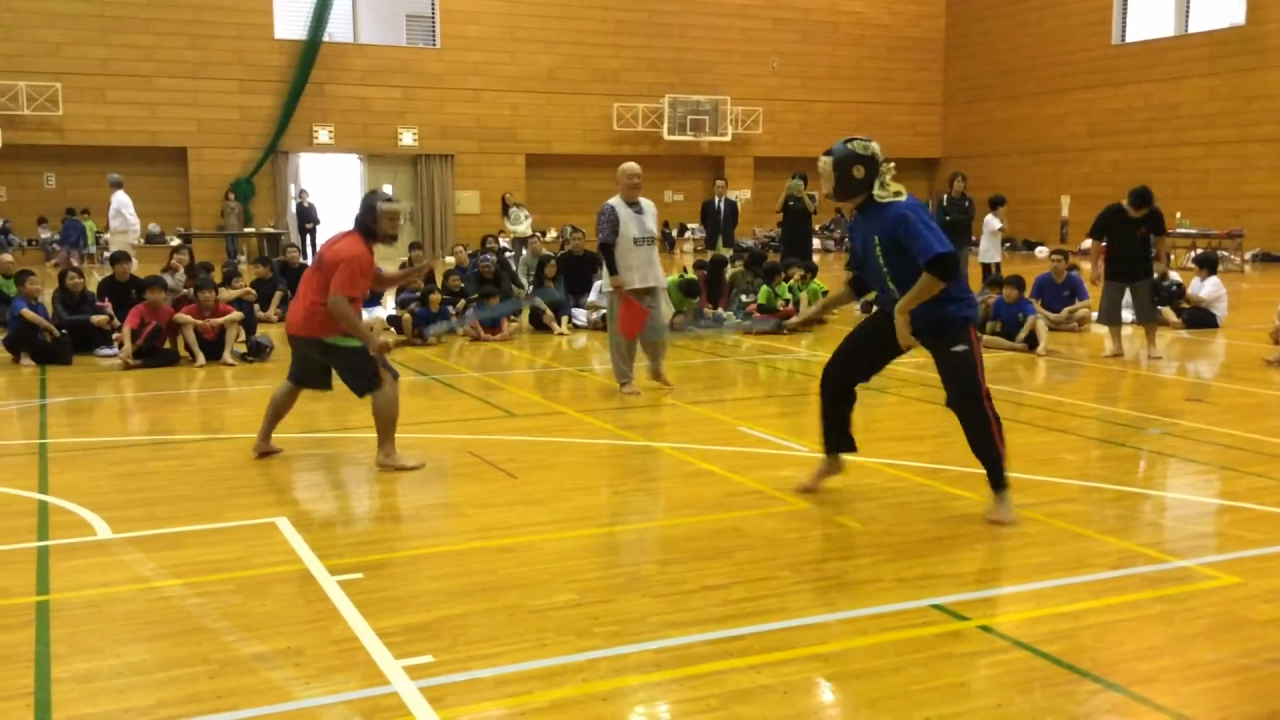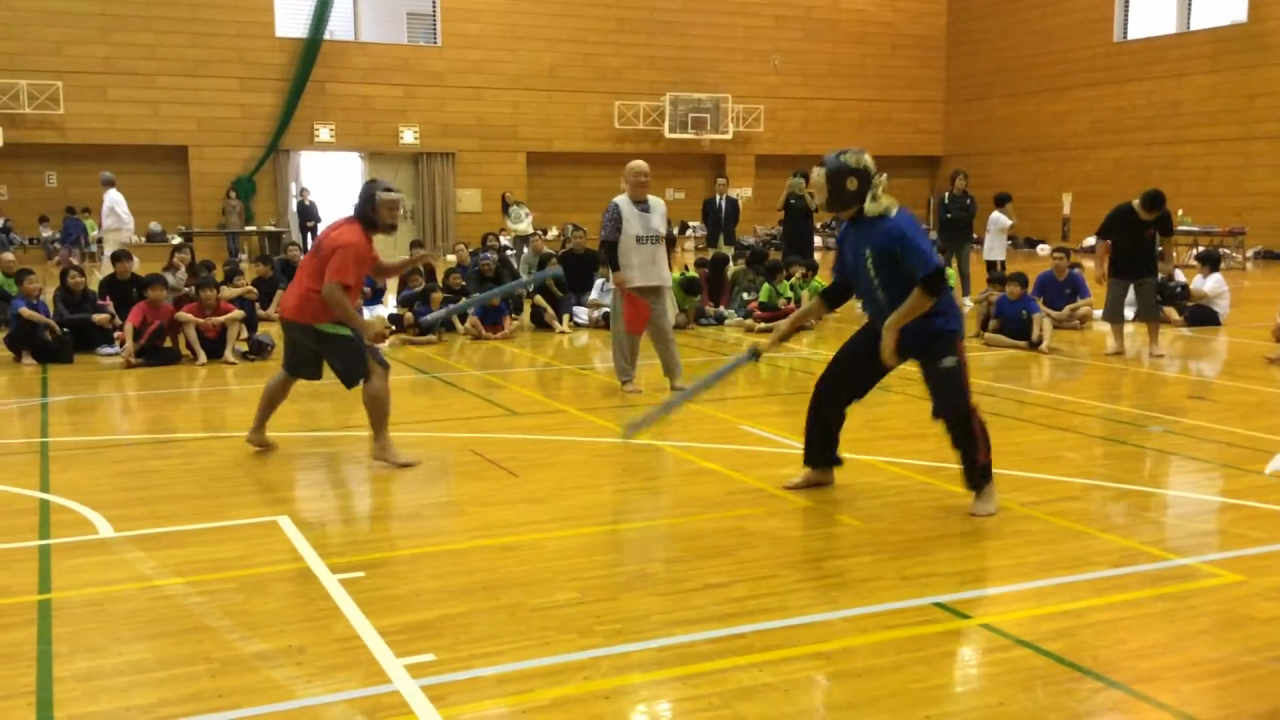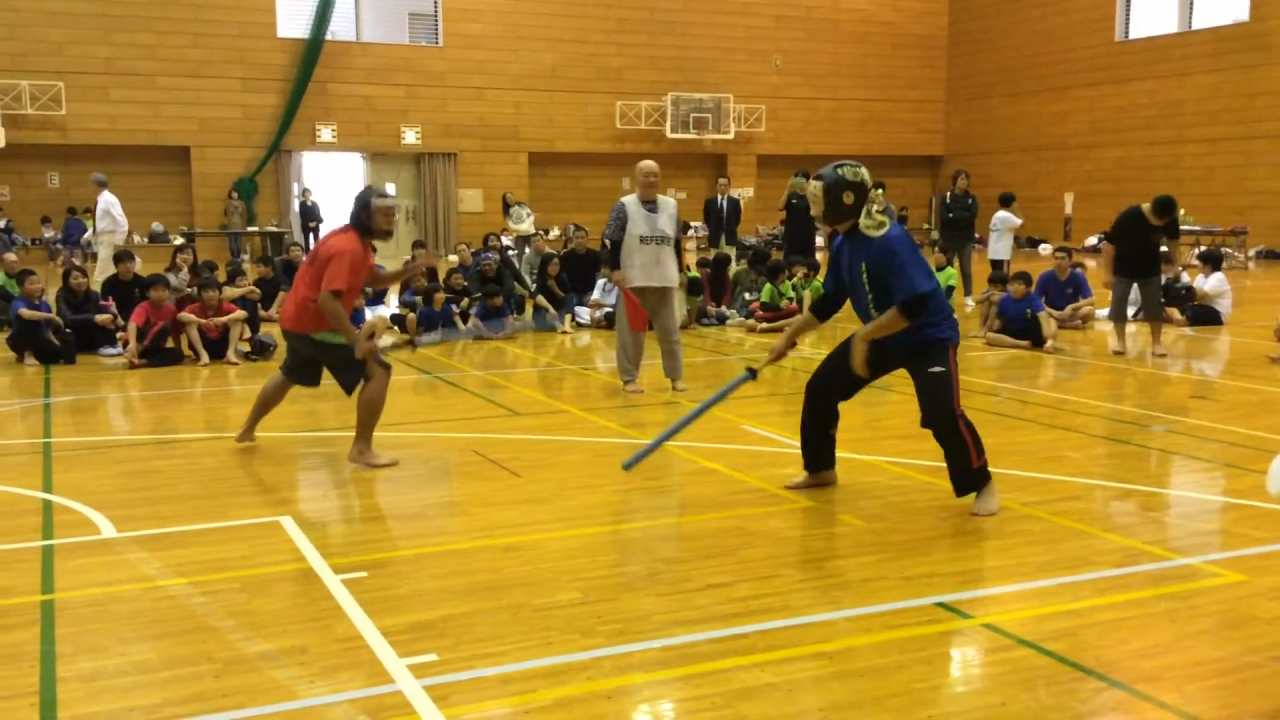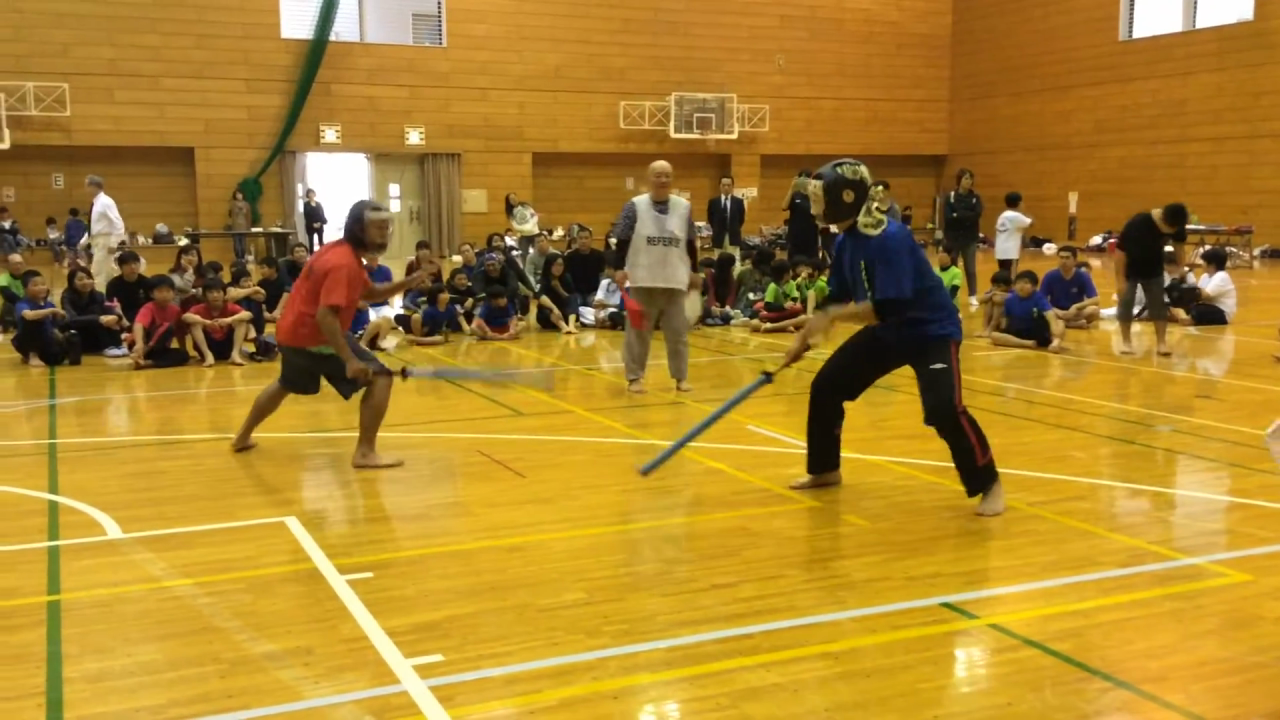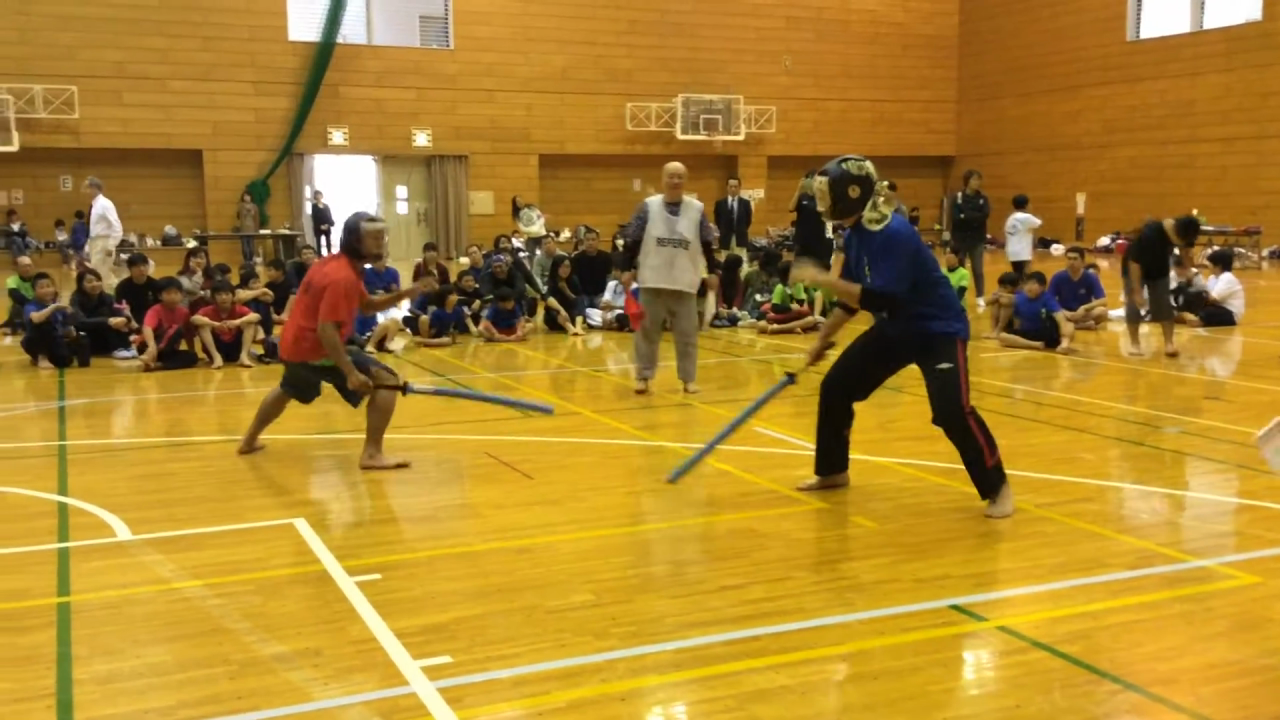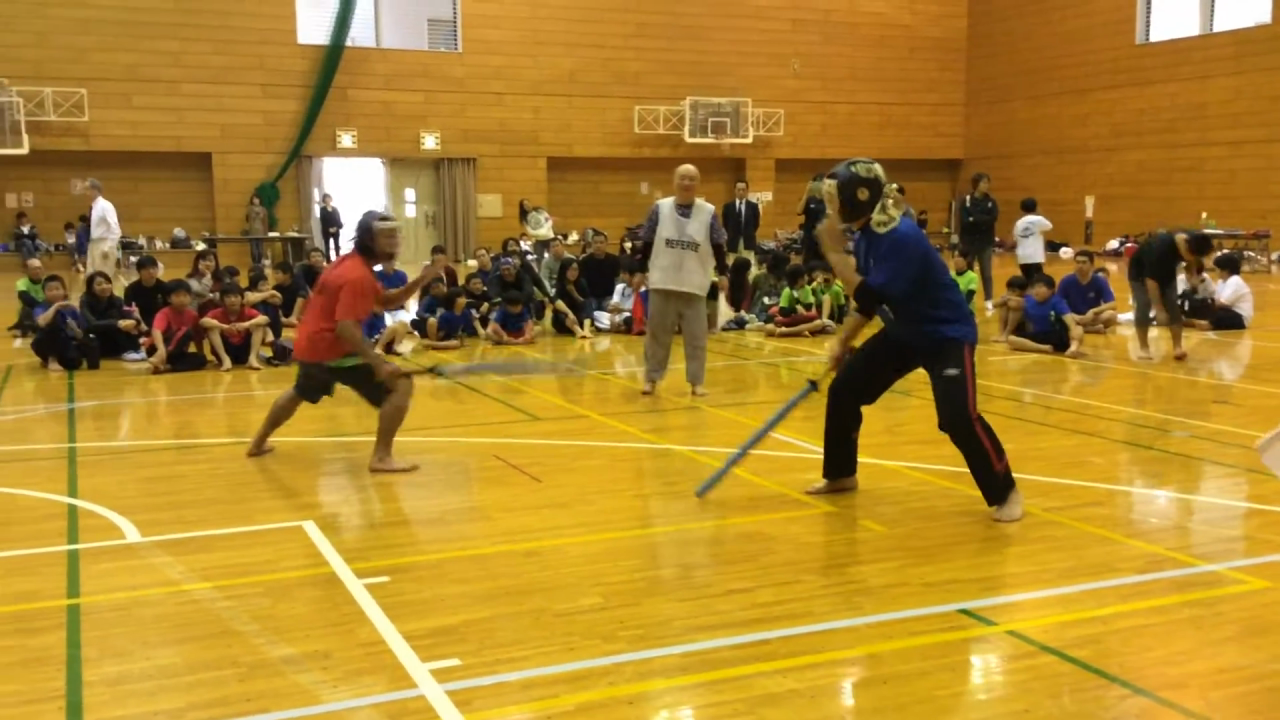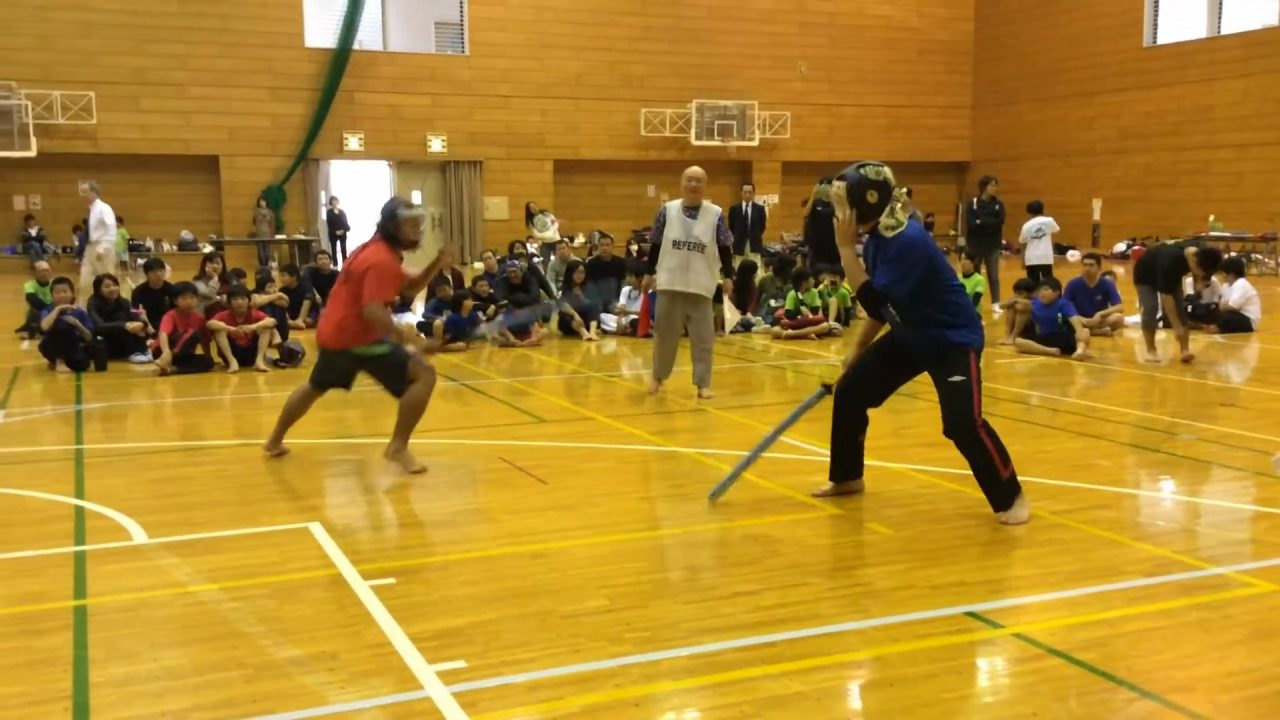
dt=0.1s
person 1, frame 1
left shoulder: (903, 212)
right shoulder: (860, 219)
left elbow: (943, 264)
right elbow: (862, 280)
left wrist: (906, 307)
right wrist: (819, 310)
left hip: (947, 314)
right hip: (898, 313)
left knee: (969, 397)
right knee: (836, 374)
left ankle: (1000, 489)
right ankle: (833, 456)
person 1, frame 2
left shoulder: (895, 227)
right shoulder: (849, 233)
left elbow: (933, 282)
right elbow: (838, 292)
left wrist: (894, 326)
right wrist: (793, 322)
left hip: (934, 329)
right hip: (886, 324)
left knee: (955, 408)
right knee: (828, 391)
left ankle: (982, 484)
right ankle: (820, 468)
person 1, frame 3
left shoulder: (890, 242)
right shoulder: (843, 244)
left elbow: (915, 304)
right elbow: (830, 300)
left wrist: (865, 336)
right wrist: (790, 335)
left hip: (929, 336)
right hip: (879, 336)
left knee: (941, 412)
right knee: (820, 389)
left ankle: (981, 485)
right ankle: (820, 469)
person 1, frame 4
left shoulder: (889, 240)
right shoulder: (845, 243)
left elbow: (891, 307)
right elbow: (840, 299)
left wrist: (830, 316)
right wrist: (804, 337)
left hip: (932, 332)
right hip: (885, 332)
left knee: (944, 409)
right knee: (825, 387)
left ankle: (989, 485)
right ankle: (824, 470)
person 1, frame 5
left shoulder: (893, 236)
right shoulder: (856, 235)
left elbow: (877, 300)
right elbow: (852, 296)
left wrist: (822, 279)
right wrist: (823, 337)
left hip: (938, 329)
right hip: (895, 330)
left knee: (952, 409)
right knee: (836, 387)
left ankle: (997, 488)
right ankle: (832, 471)
person 1, frame 6
left shoulder: (901, 239)
right shoulder: (866, 238)
left elbow: (869, 297)
right elbow: (866, 300)
left wrist: (833, 252)
right wrist: (843, 342)
left hip: (947, 334)
right hip: (903, 332)
left knee: (958, 415)
right knee: (844, 389)
left ankle: (1005, 493)
right ankle: (841, 475)
person 1, frame 7
left shoulder: (908, 242)
right shoulder: (875, 239)
left elbow: (872, 298)
right elbow: (881, 303)
left wrist: (845, 248)
right wrist: (858, 349)
left hip: (953, 338)
right hip: (909, 336)
left knee: (963, 422)
right knee: (850, 392)
left ankle: (1012, 497)
right ankle: (847, 478)
person 2, frame 1
left shoulder: (350, 241)
right shoulder: (355, 252)
left elbow: (379, 281)
right elbow: (336, 303)
left wrist: (414, 271)
right wrist: (369, 340)
left hip: (300, 325)
right hip: (324, 328)
left knee: (297, 382)
right knee: (385, 379)
left ankle: (264, 440)
right ankle: (387, 453)
person 2, frame 2
left shoulder: (350, 230)
right shoulder: (353, 241)
left elbow: (380, 270)
right elbow: (331, 291)
left wrist: (415, 261)
right wrist: (364, 327)
left hip: (295, 313)
right hip: (318, 316)
left knee: (290, 372)
right knee: (376, 370)
left ankle: (258, 430)
right ankle: (382, 445)
person 2, frame 3
left shoulder: (347, 239)
right shoulder: (349, 250)
left elbow: (377, 279)
right elbow: (328, 300)
left wrist: (411, 269)
right wrist: (357, 341)
left hip: (296, 320)
right hip: (316, 324)
left knee: (290, 377)
right knee: (378, 372)
left ankle: (248, 430)
right ankle: (361, 449)
person 2, frame 4
left shoulder: (342, 252)
right shoulder: (343, 264)
left elbow: (371, 294)
right elbow: (325, 315)
left wrist: (408, 283)
right wrist: (349, 359)
left hip: (292, 334)
right hip: (313, 337)
left knee: (285, 385)
right knee: (380, 378)
left ankle: (243, 437)
right ankle: (365, 452)
person 2, frame 5
left shoulder: (338, 264)
right shoulder: (341, 277)
left elbow: (367, 306)
right elbow: (326, 330)
left wrist: (404, 295)
right wrist: (350, 373)
left hip: (294, 346)
right hip: (314, 349)
left knee: (287, 391)
right knee: (386, 383)
left ankle: (250, 440)
right ankle: (372, 453)
person 2, frame 6
left shoulder: (353, 264)
right shoulder: (357, 275)
left elbow: (386, 300)
right elbow: (347, 328)
left wrist: (418, 283)
right wrist: (379, 364)
left hip: (309, 347)
right hip: (331, 350)
left knee: (300, 393)
right knee: (401, 384)
left ankle: (259, 442)
right ankle: (381, 456)
person 2, frame 7
left shoulder: (377, 250)
right shoulder: (381, 259)
left elbow: (410, 286)
right elbow: (373, 312)
left wrist: (435, 266)
right wrist: (411, 339)
left hip: (332, 335)
right hip: (355, 338)
left knee: (316, 386)
right knee: (423, 375)
left ankle: (275, 442)
right ankle: (398, 448)
person 3, frame 1
left shoulder: (649, 207)
right shoulder: (611, 209)
right elbow: (606, 245)
left wrist: (659, 273)
right wrist: (614, 275)
left hip: (651, 279)
right hip: (624, 281)
left knee: (657, 328)
right knee: (624, 332)
left ankle: (656, 369)
right ankle: (624, 379)
person 3, frame 2
left shoulder: (659, 205)
right shoulder: (616, 206)
right elbow: (608, 243)
left wrist: (668, 271)
right wrist: (616, 271)
left hip: (656, 278)
right hip: (629, 279)
left knee: (663, 328)
right knee: (626, 331)
left ankle: (674, 374)
right ankle: (626, 378)
person 3, frame 3
left shoulder: (671, 206)
right shoulder: (624, 206)
left elbow: (676, 242)
right elbow: (614, 241)
left wrist: (681, 271)
right wrist: (616, 270)
left hip: (665, 279)
right hip: (634, 279)
left knee: (669, 329)
right knee: (631, 331)
left ankle: (675, 376)
right ankle: (629, 378)
person 3, frame 4
left shoulder: (683, 206)
right shoulder: (635, 206)
left elbow: (690, 243)
right elbow: (622, 240)
left wrist: (695, 271)
right wrist: (620, 268)
left hip: (674, 280)
right hip: (642, 279)
left knee: (678, 330)
right knee: (638, 330)
left ankle: (681, 376)
right ankle: (634, 377)
person 3, frame 5
left shoulder: (697, 209)
right shoulder: (648, 206)
left elbow: (707, 243)
right elbow: (634, 241)
left wrist: (711, 271)
right wrist: (629, 269)
left hip: (684, 281)
right hip: (652, 279)
left knee: (686, 331)
right knee: (648, 330)
left ankle: (688, 378)
right ankle: (643, 377)
person 3, frame 6
left shoulder: (708, 212)
right shoulder: (660, 208)
left elbow: (718, 246)
right elbow: (647, 243)
left wrist: (722, 274)
right wrist: (641, 271)
left hip: (693, 283)
right hip: (662, 281)
left knee: (696, 334)
right knee: (658, 331)
left ankle: (696, 381)
right ankle: (651, 378)
person 3, frame 7
left shoulder: (716, 214)
right shoulder: (668, 210)
left elbow: (724, 249)
right elbow: (656, 245)
left wrist: (728, 276)
right wrist: (649, 273)
left hip: (700, 285)
right hip: (669, 283)
left knee: (702, 336)
right knee: (665, 334)
left ankle: (703, 384)
right ankle: (659, 377)
